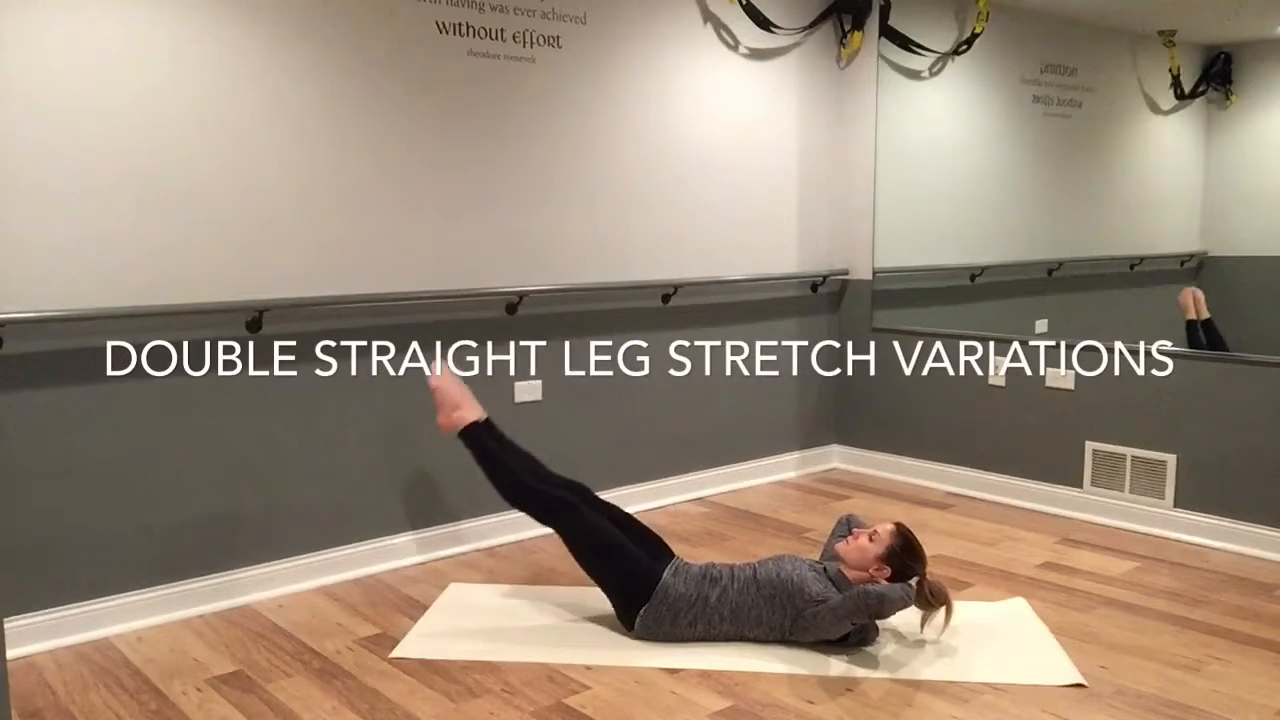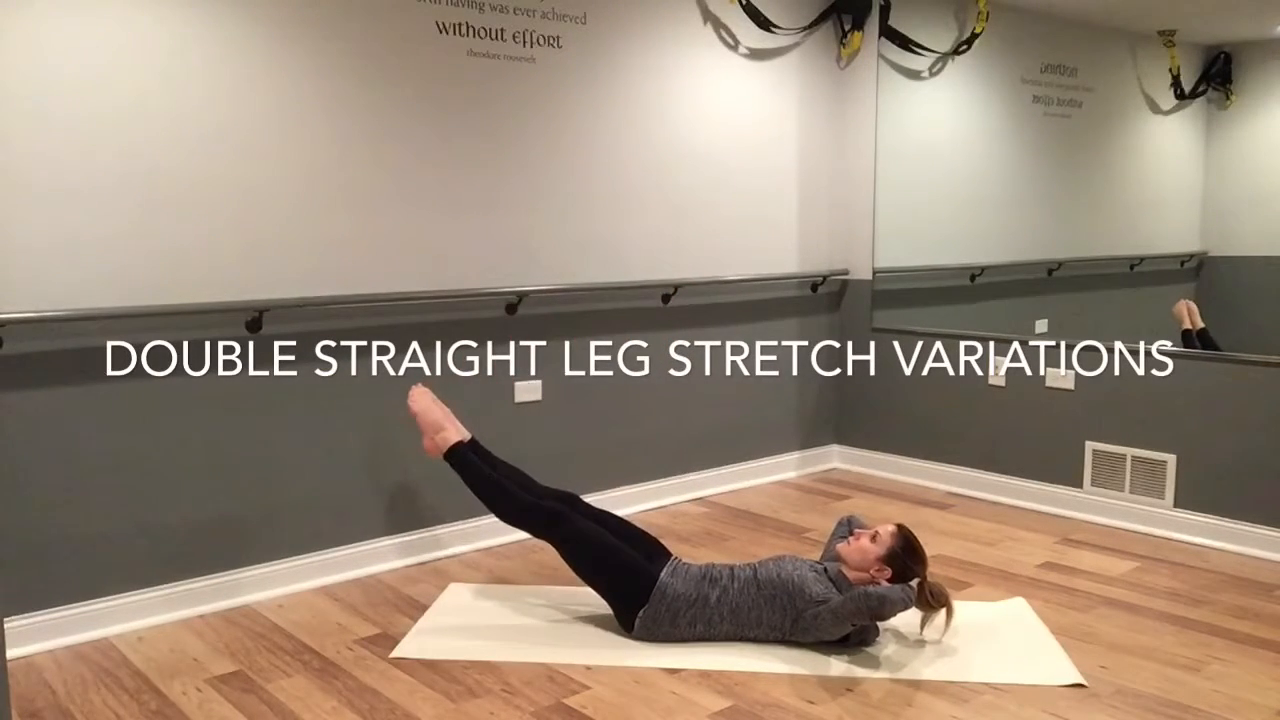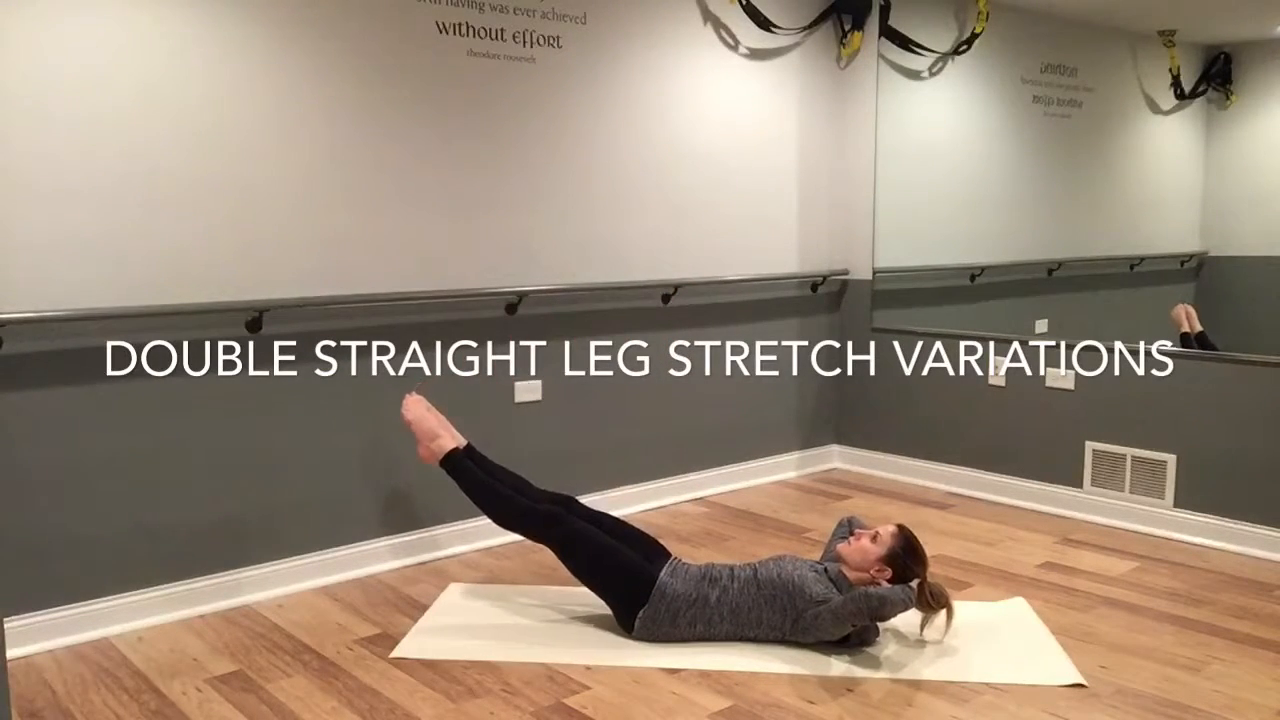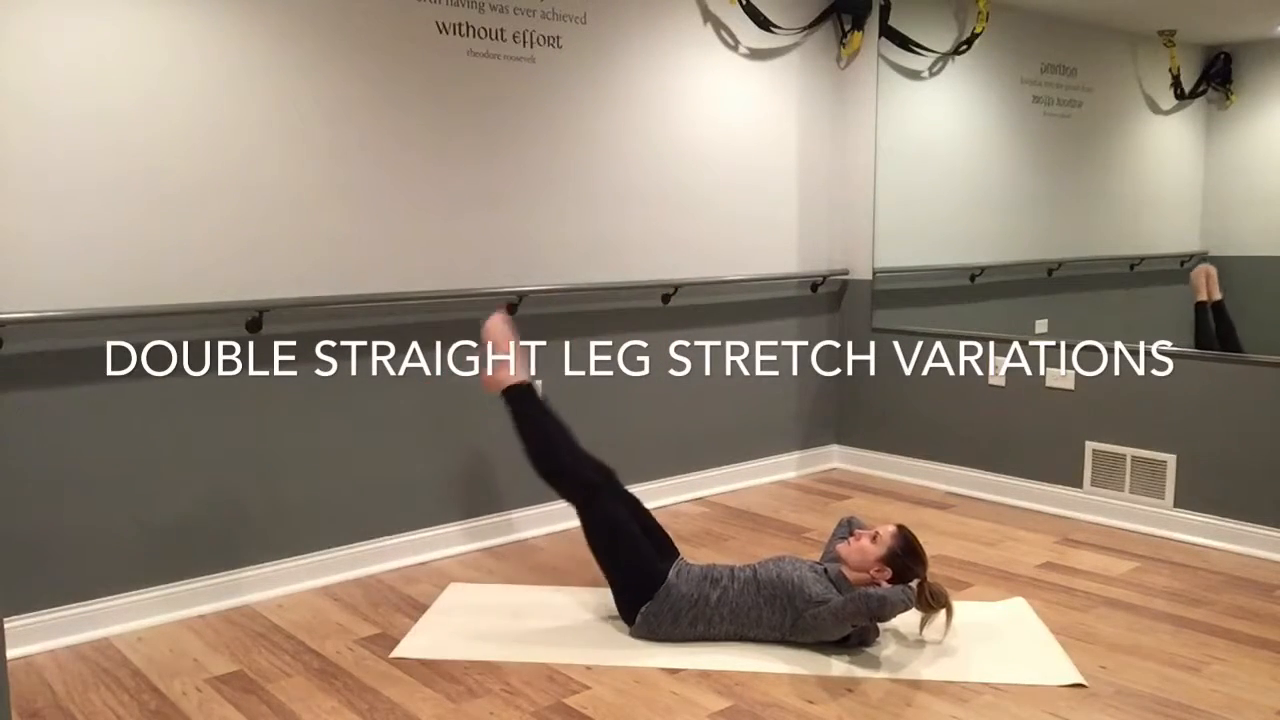
dt=0.5s
person 1, frame 1
left shoulder: (832, 613)
right shoulder: (831, 575)
left elbow: (879, 598)
right elbow: (846, 519)
left wrist: (910, 588)
right wrist: (901, 561)
left hip: (660, 606)
right hip: (678, 581)
left knee: (565, 510)
right knee: (578, 499)
left ankle: (469, 422)
right ankle: (473, 423)
person 1, frame 2
left shoulder: (832, 613)
right shoulder: (833, 575)
left elbow: (876, 600)
right elbow: (845, 520)
left wrist: (909, 591)
left hip: (660, 607)
right hip: (678, 581)
left knee: (553, 519)
right knee: (568, 505)
left ankle: (453, 445)
right ankle: (459, 443)
person 1, frame 3
left shoulder: (834, 613)
right shoulder: (832, 575)
left elbow: (874, 601)
right elbow: (845, 520)
left wrist: (909, 593)
right wrist: (907, 573)
left hip: (659, 607)
right hip: (677, 579)
left knee: (551, 522)
right knee: (566, 507)
left ankle: (449, 453)
right ankle: (456, 450)
person 1, frame 4
left shoulder: (834, 615)
right shoulder: (832, 578)
left elbow: (872, 603)
right elbow: (847, 522)
left wrist: (909, 595)
left hip: (660, 609)
right hip: (676, 584)
left knee: (589, 491)
right knee: (599, 482)
left ankle: (513, 381)
right ankle: (515, 381)
